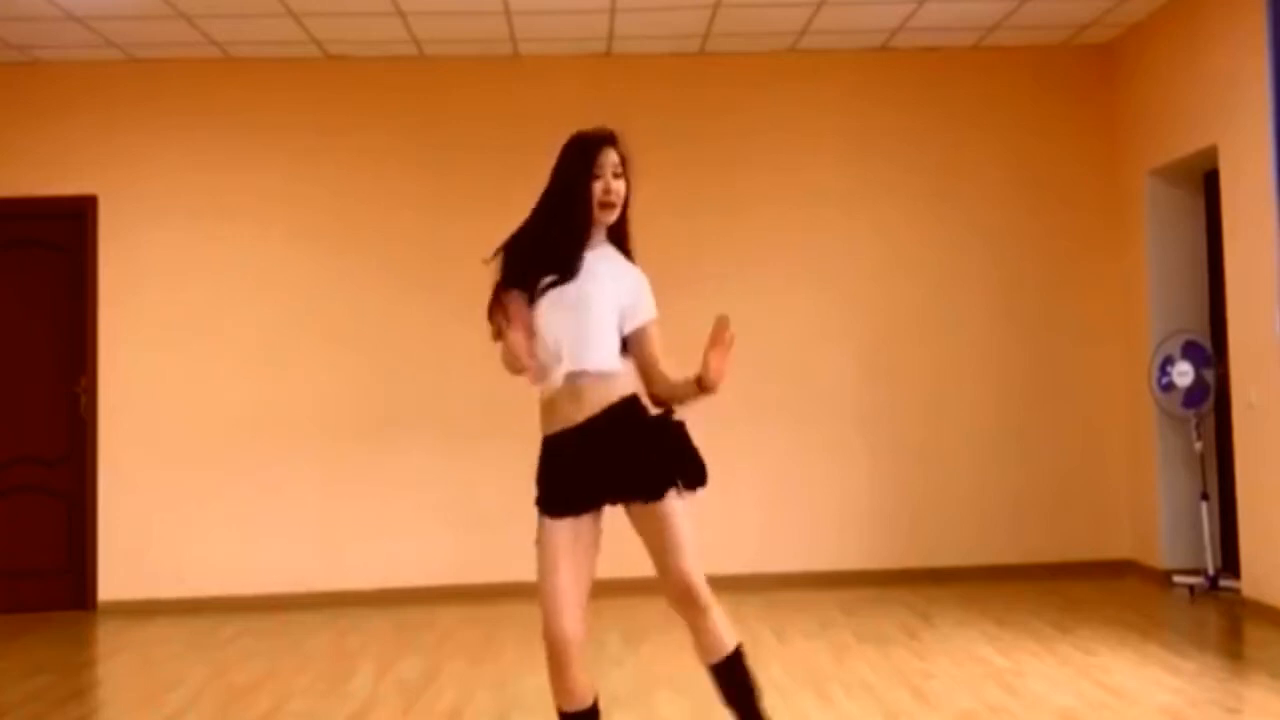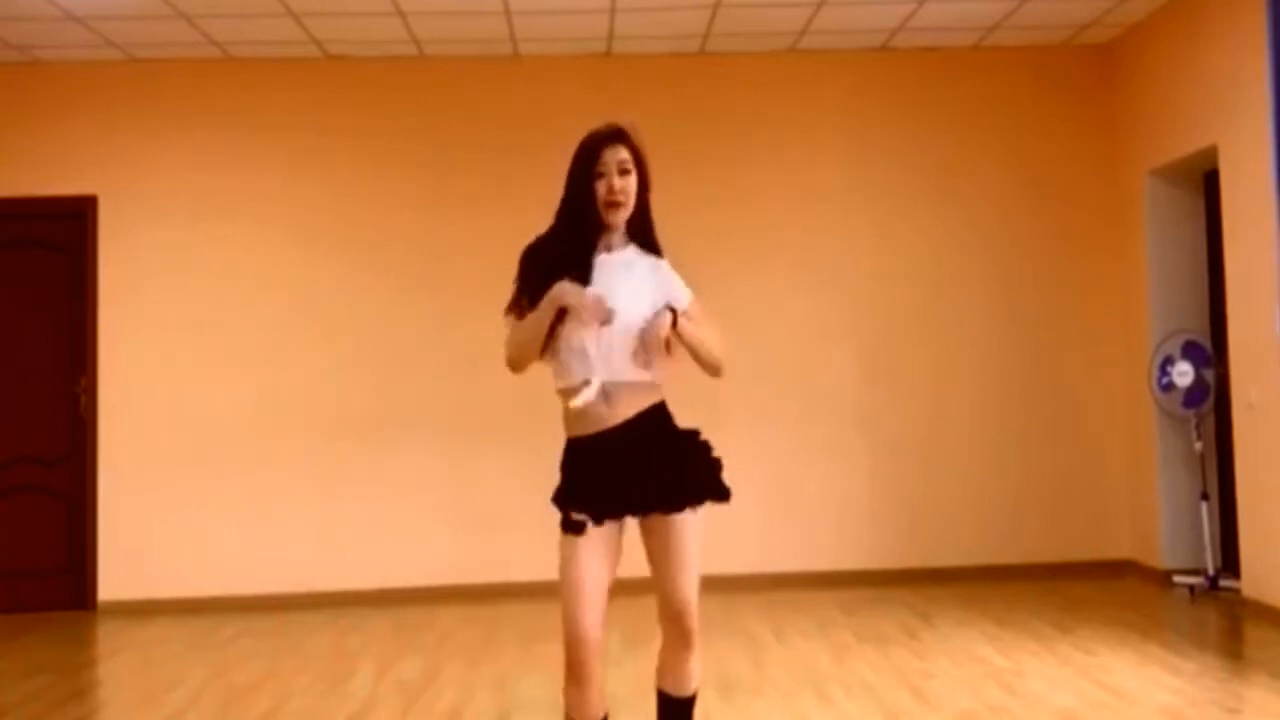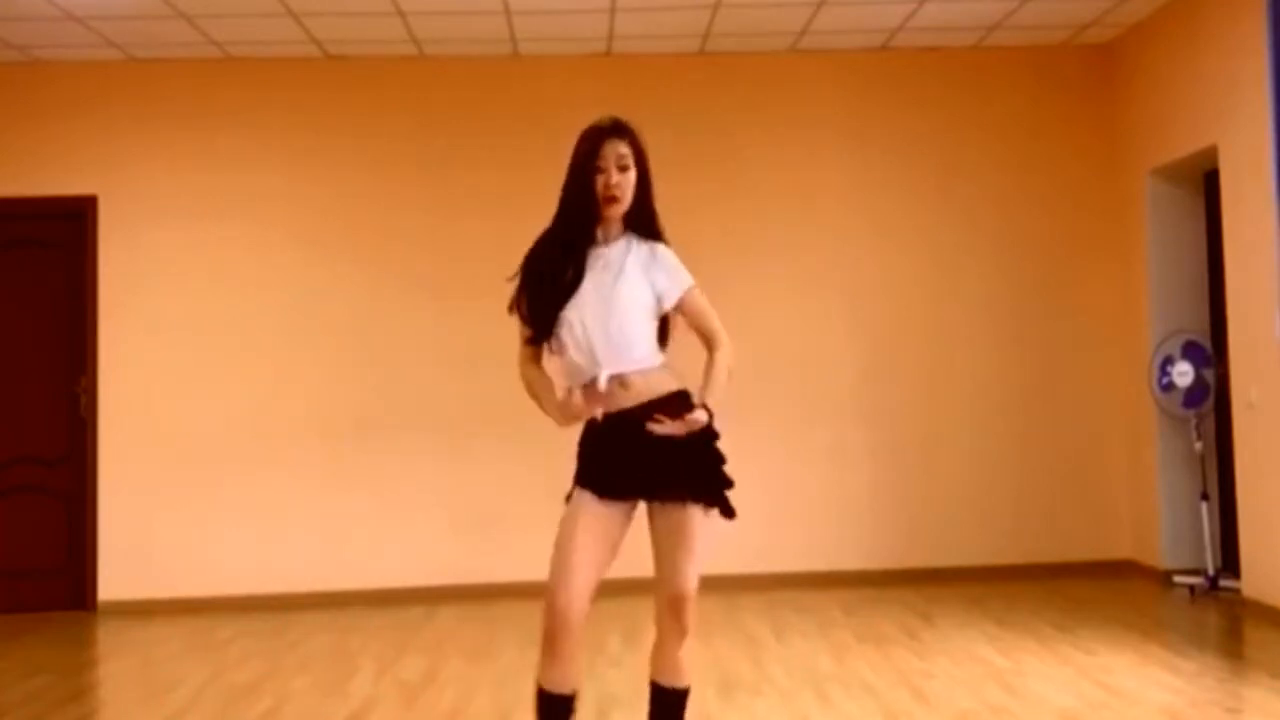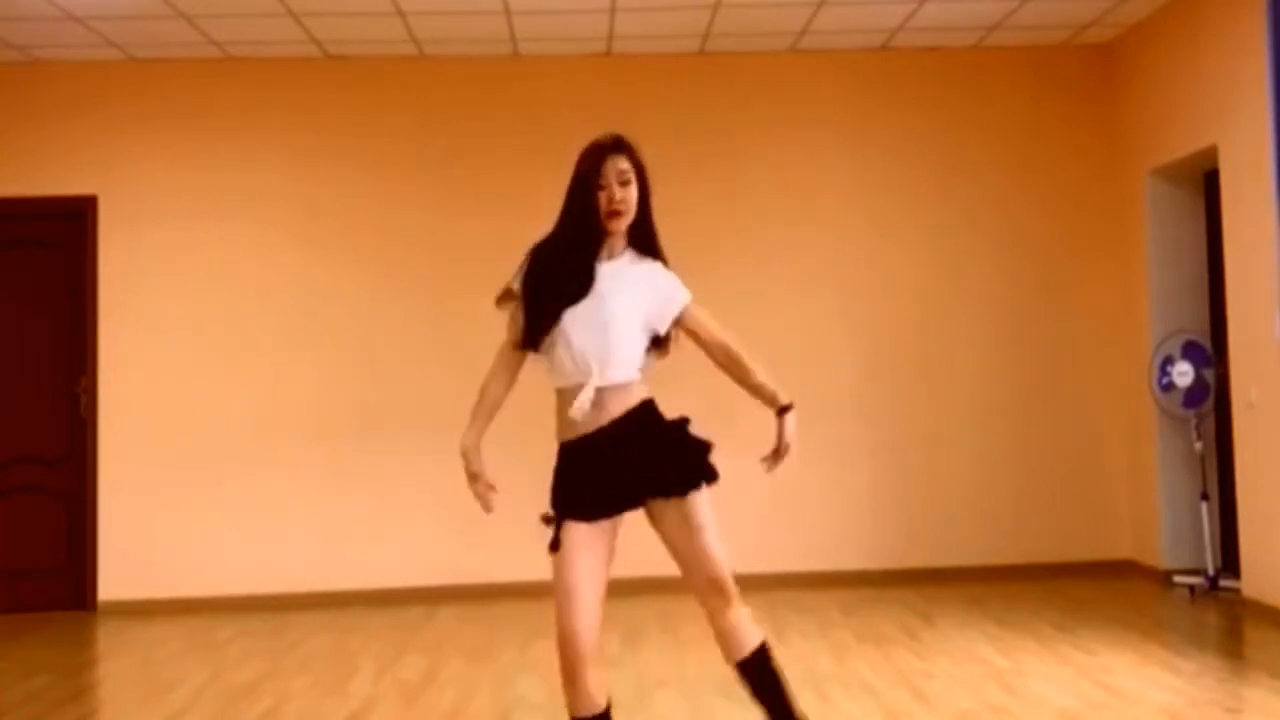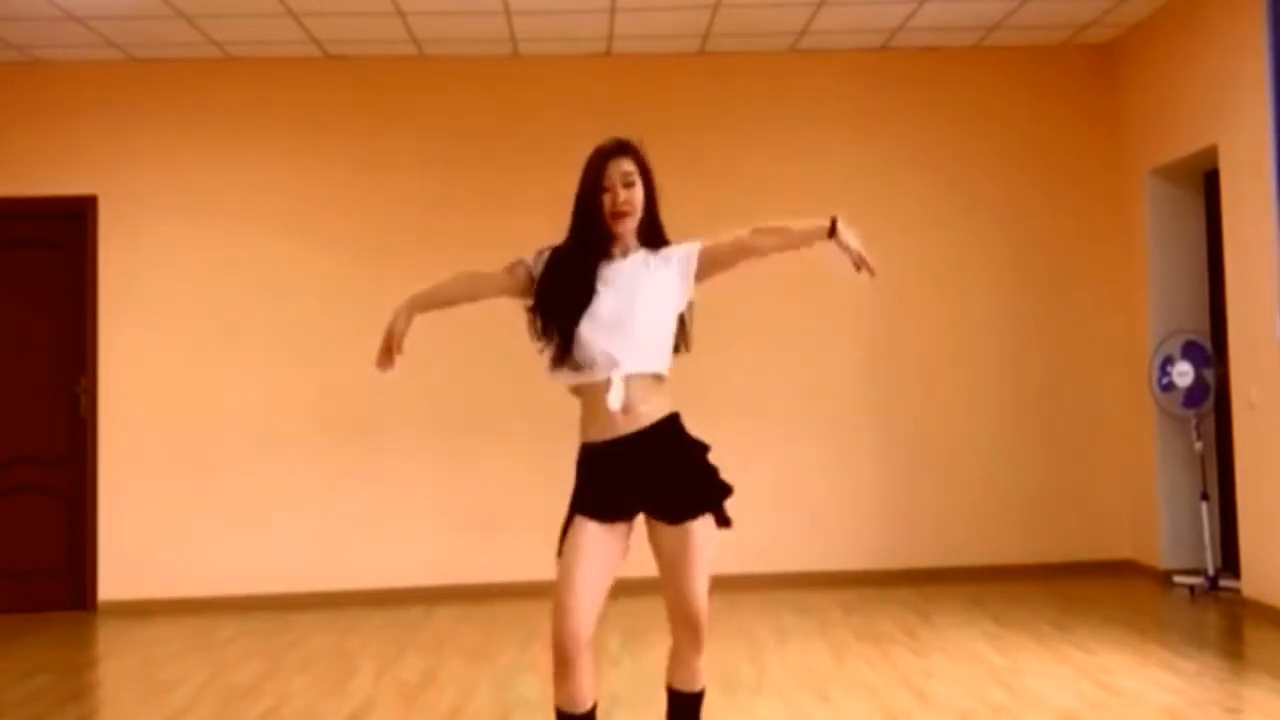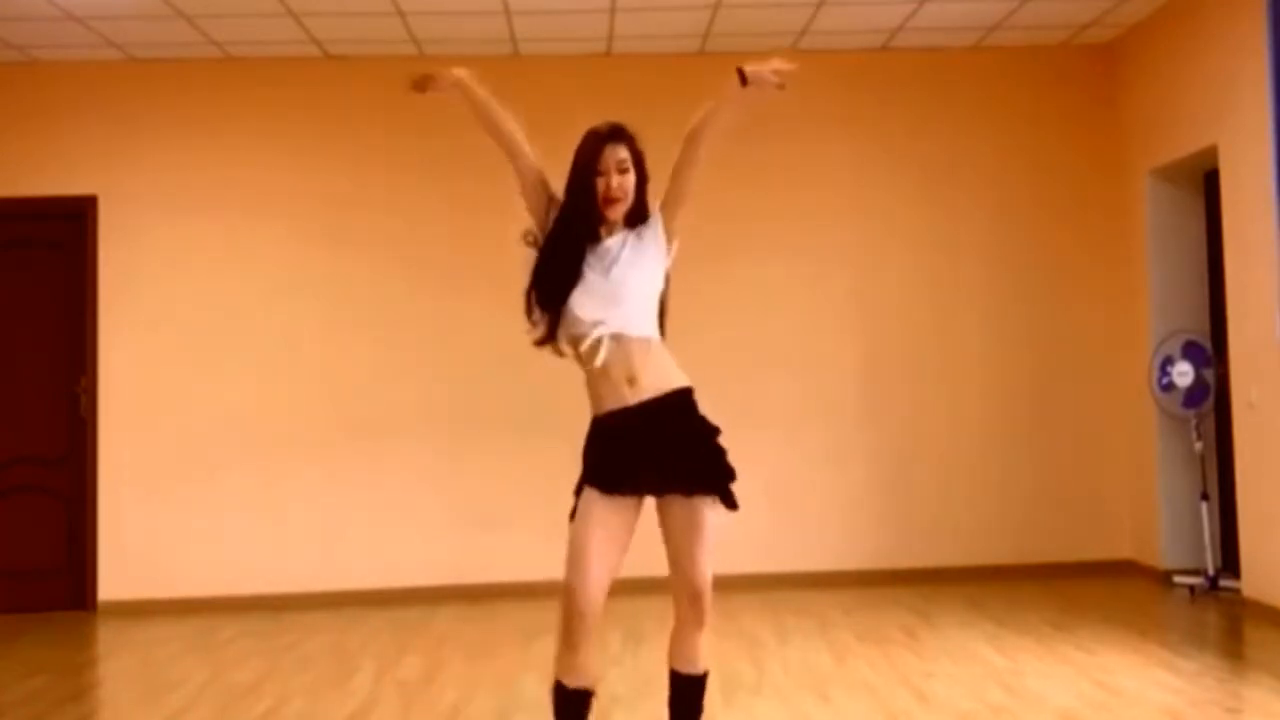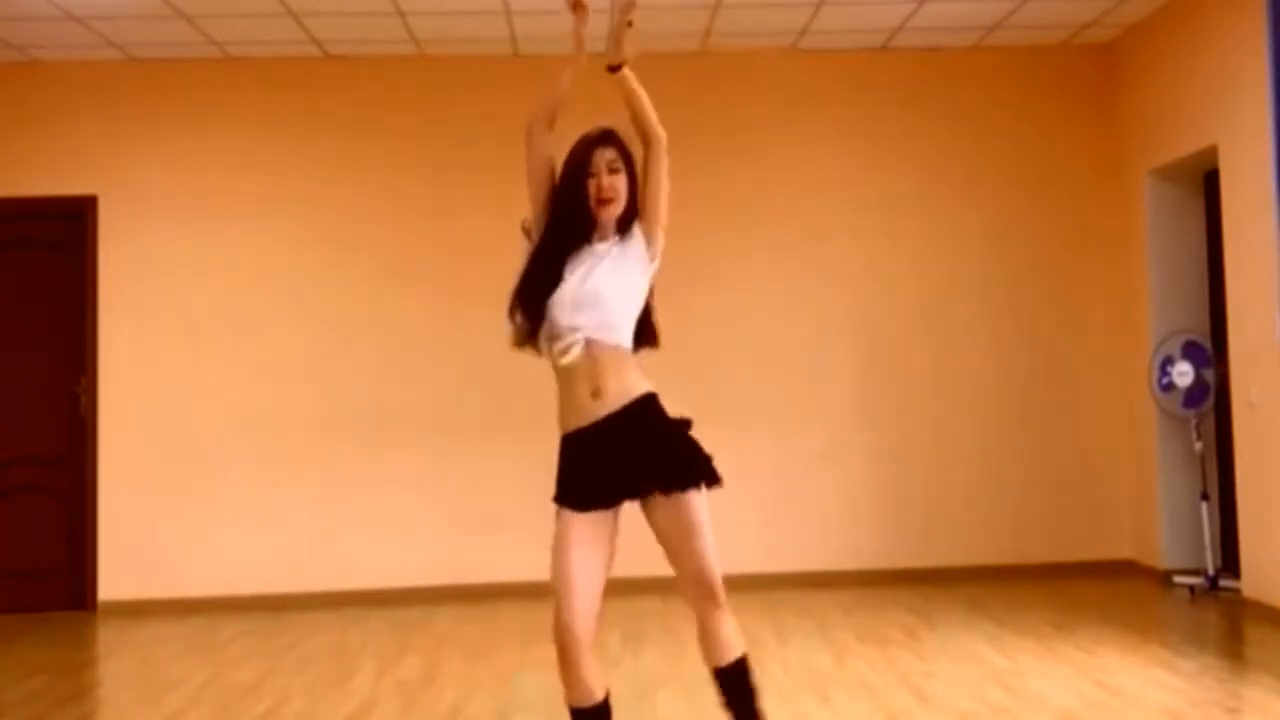
dt=0.7s
person 1, frame 1
left shoulder: (626, 279)
right shoulder: (532, 256)
left elbow: (658, 388)
right elbow: (506, 348)
left wrist: (700, 384)
right wrist: (517, 359)
left hip: (627, 435)
right hip: (562, 456)
left knee: (690, 592)
right knee: (562, 641)
person 1, frame 2
left shoulder: (655, 272)
right shoulder: (552, 260)
left elbow: (716, 361)
right elbow: (517, 357)
left wrist: (675, 324)
right wrist: (555, 299)
left hip: (656, 447)
right hip: (589, 463)
left knee: (681, 621)
right knee: (582, 641)
person 1, frame 3
left shoulder: (653, 259)
right shoulder: (554, 257)
left elbow: (719, 341)
right elbow: (529, 357)
left wrist: (703, 410)
right wrist: (556, 404)
left hip: (666, 432)
right hip: (603, 446)
left knee: (675, 610)
right knee: (562, 611)
person 1, frame 4
left shoulder: (654, 279)
right shoulder: (547, 266)
left elbow: (721, 348)
right elbow: (511, 358)
left wrist: (781, 407)
right wrist: (472, 439)
left hip: (650, 441)
right hip: (581, 465)
left knee: (719, 587)
right knee: (575, 643)
person 1, frame 5
left shoulder: (674, 265)
right shoulder: (562, 268)
left elbow: (755, 241)
right elbow: (479, 282)
left wrist: (833, 230)
right wrist: (409, 308)
left hip: (669, 454)
right hip: (602, 469)
left knee: (691, 622)
right knee: (570, 641)
person 1, frame 6
left shoulder: (654, 237)
right shoulder: (562, 240)
left elbow: (697, 143)
right elbow: (518, 150)
left wrist: (744, 80)
right wrist: (464, 84)
left hip: (676, 422)
right hip: (612, 439)
left knee: (695, 599)
right knee: (580, 611)
person 1, frame 7
left shoulder: (640, 246)
right shoulder: (556, 245)
left elbow: (656, 142)
right elbow: (537, 134)
left wrist: (618, 65)
left hip: (644, 431)
right hip: (583, 452)
left knee: (708, 591)
right knee: (570, 632)
